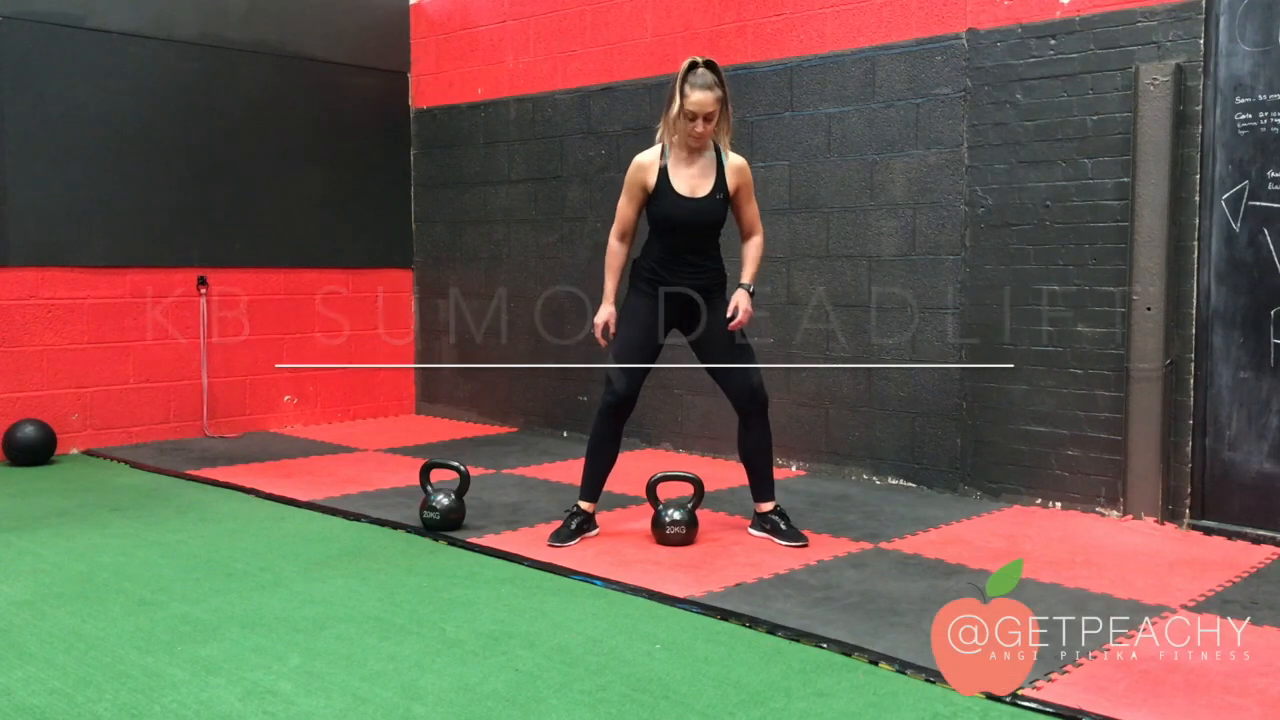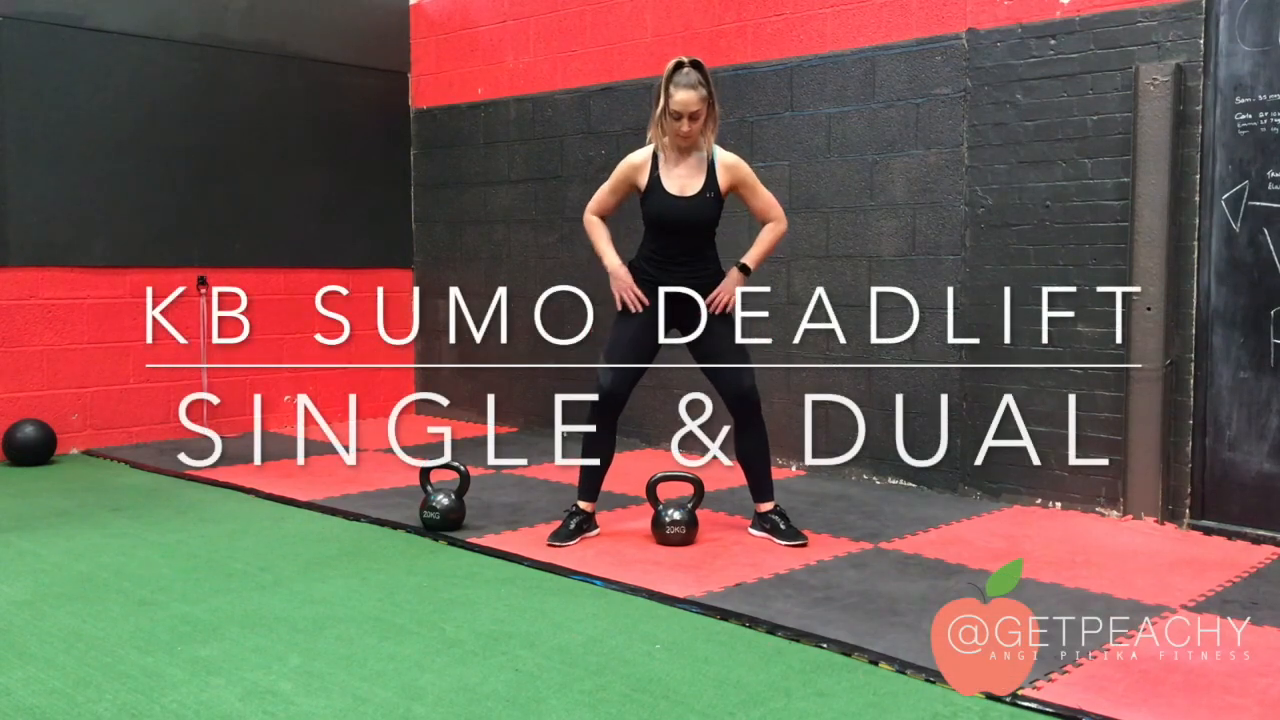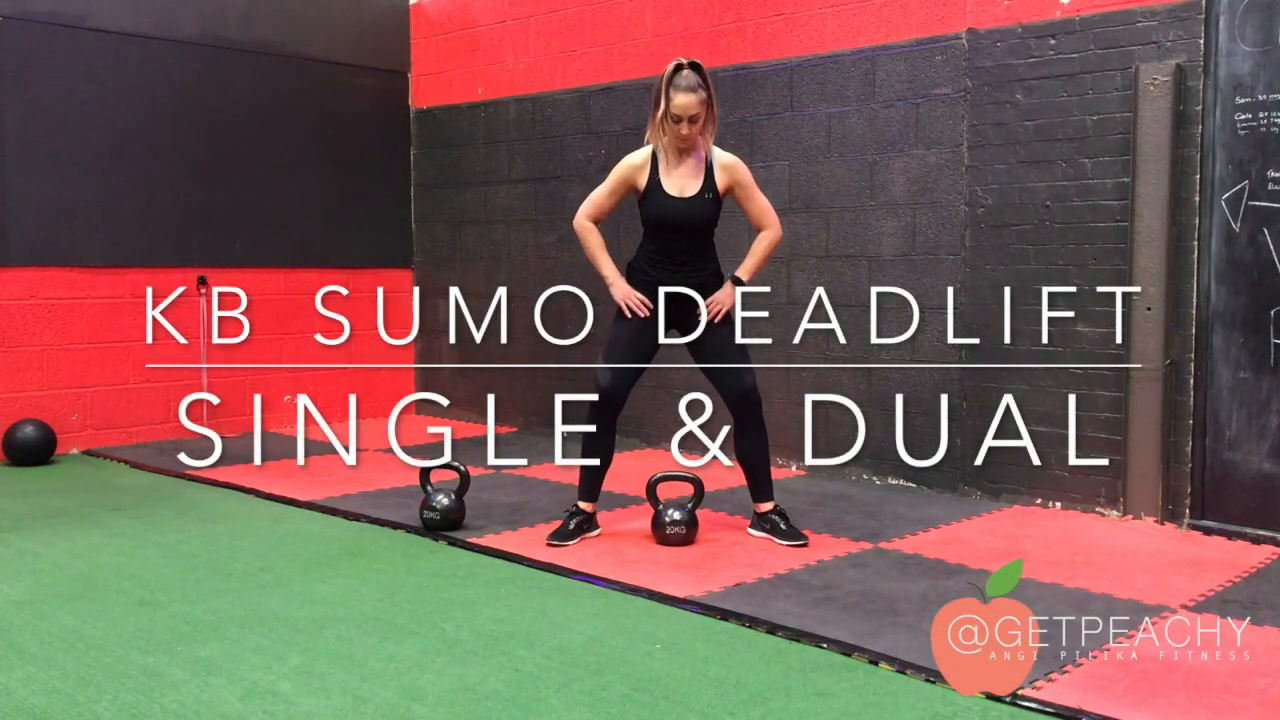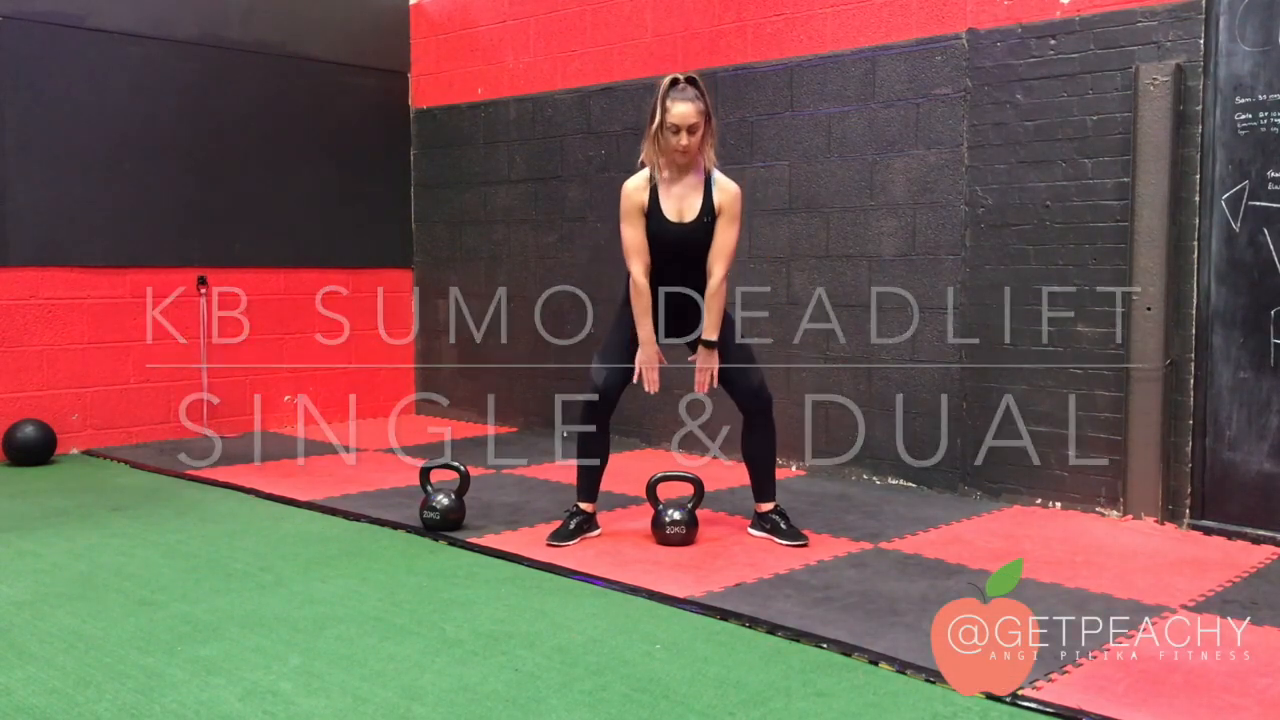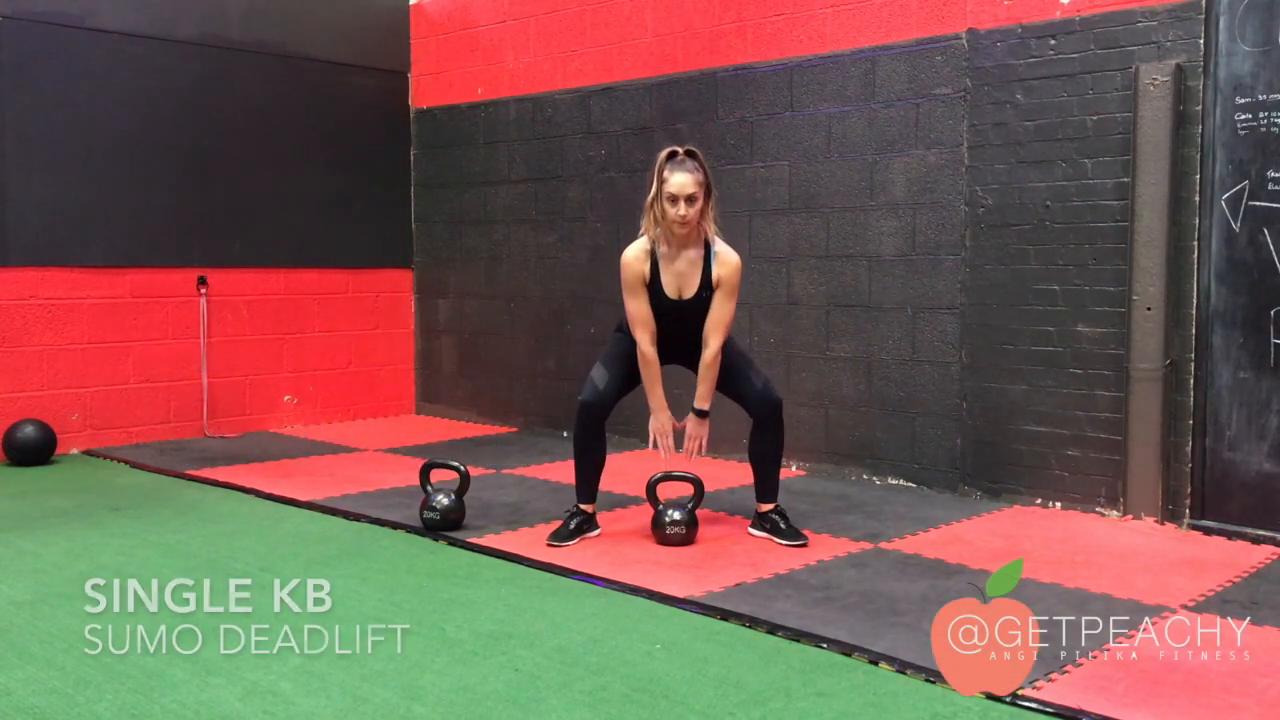
dt=1s
person 1, frame 1
left shoulder: (735, 168)
right shoulder: (647, 164)
left elbow: (753, 234)
right elbow: (620, 236)
left wrist: (745, 288)
right wrist: (608, 301)
left hip: (708, 298)
right hip: (650, 295)
left knee: (752, 396)
right knee: (617, 396)
left ankle: (766, 512)
right ankle: (583, 511)
person 1, frame 2
left shoulder: (727, 166)
right shoulder: (639, 163)
left elbow: (776, 221)
right elbow: (593, 214)
left wrist: (740, 272)
right wrist: (614, 266)
left hip: (705, 297)
right hip: (646, 294)
left knee: (745, 398)
right knee: (607, 395)
left ankle: (766, 511)
right ankle: (583, 511)
person 1, frame 3
left shoulder: (726, 167)
right shoulder: (638, 165)
left elbow: (770, 229)
right elbow: (584, 220)
left wrist: (735, 284)
right wrist: (614, 281)
left hip: (704, 298)
right hip: (646, 295)
left knee: (746, 398)
right knee: (605, 395)
left ankle: (766, 512)
right ankle: (584, 512)
person 1, frame 4
left shoulder: (726, 192)
right shoulder: (636, 189)
left elbow: (717, 274)
right elbow: (638, 272)
left wrist: (709, 344)
right wrist: (647, 343)
left hip: (703, 308)
right hip: (647, 306)
left knee: (757, 398)
right knee: (598, 397)
left ankle: (767, 513)
right ankle: (583, 513)
person 1, frame 5
left shoulder: (726, 262)
right shoulder: (635, 258)
left elbow: (712, 345)
right elbow: (645, 343)
left wrist: (701, 413)
right wrist: (658, 411)
left hip: (699, 343)
right hip: (639, 342)
left knee: (768, 405)
right knee: (591, 405)
left ankle: (767, 513)
right ankle: (584, 514)
